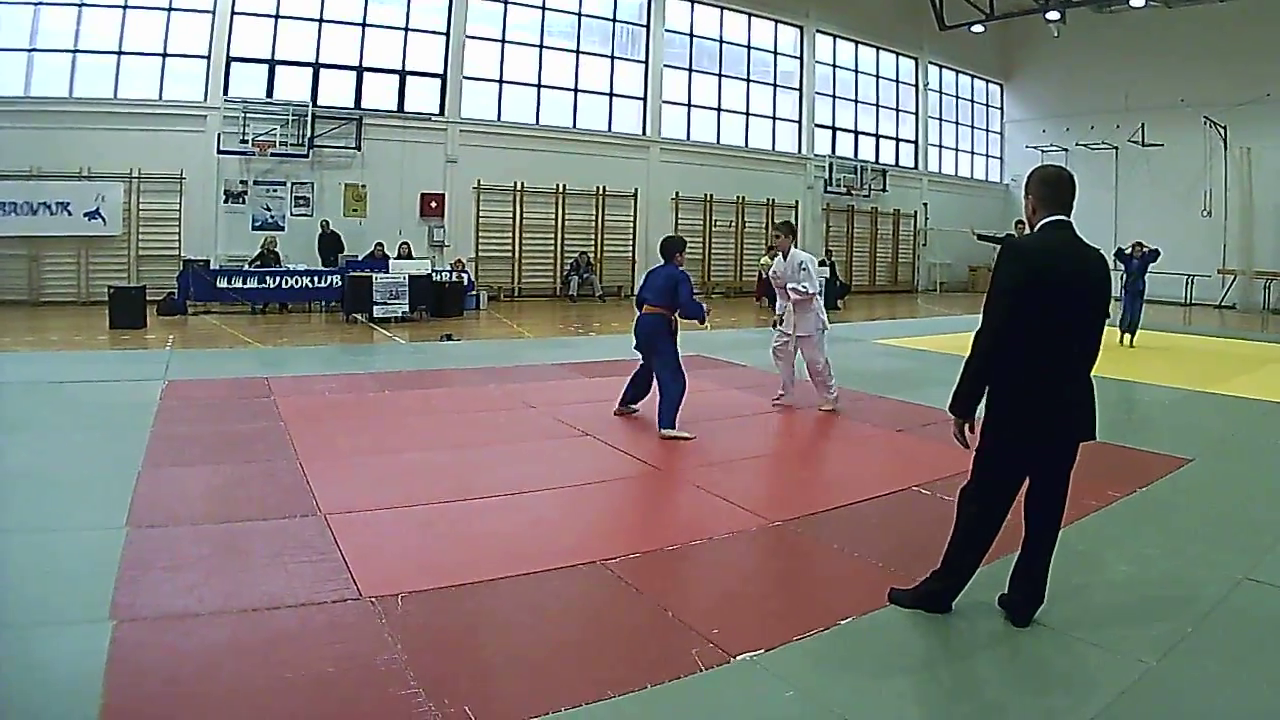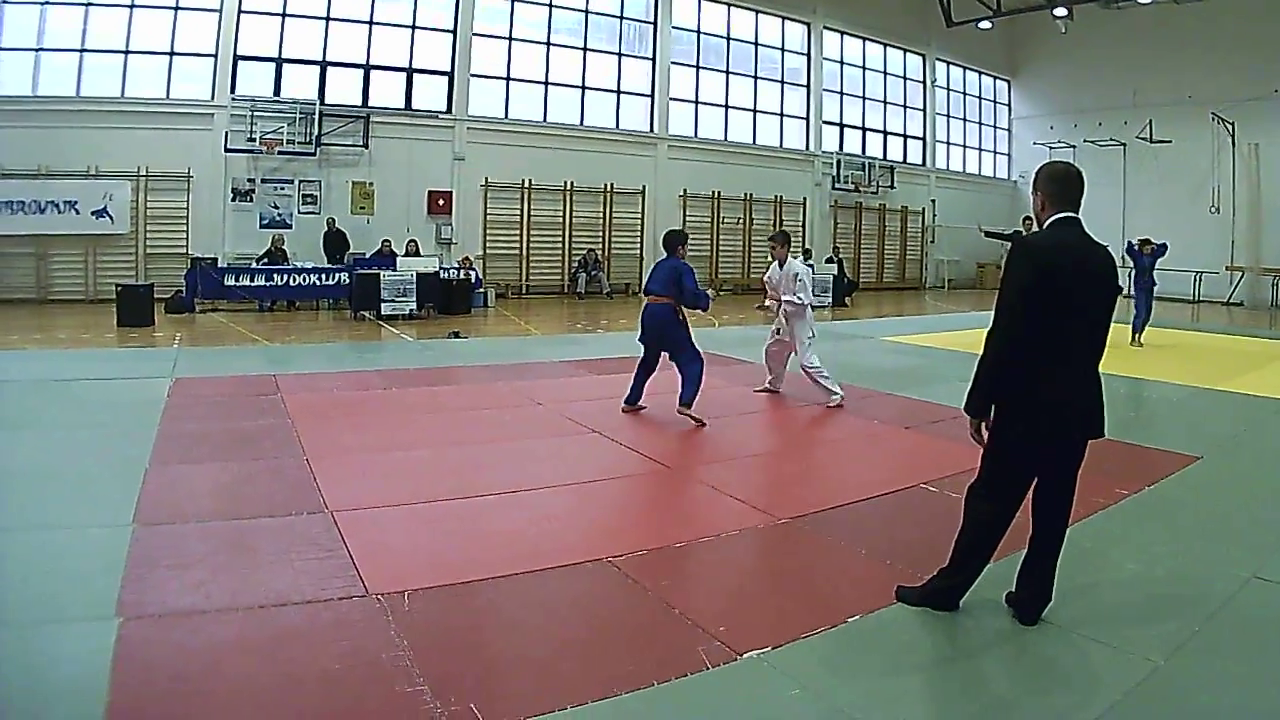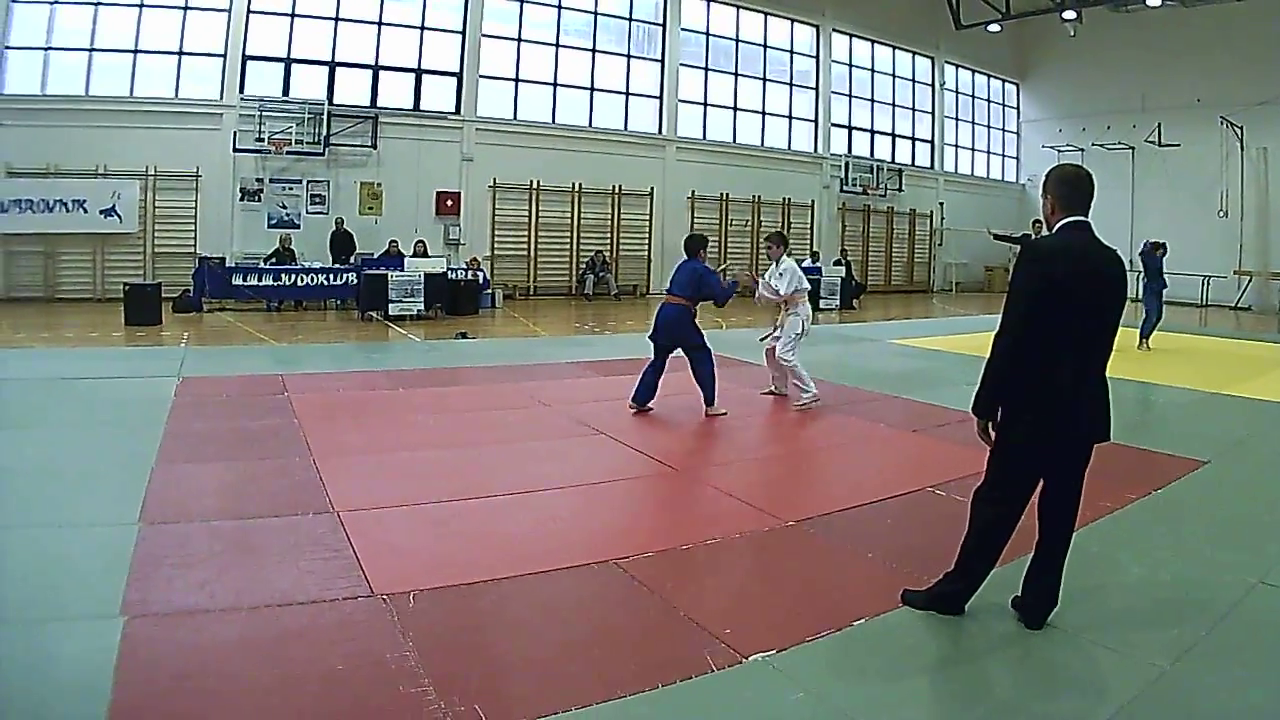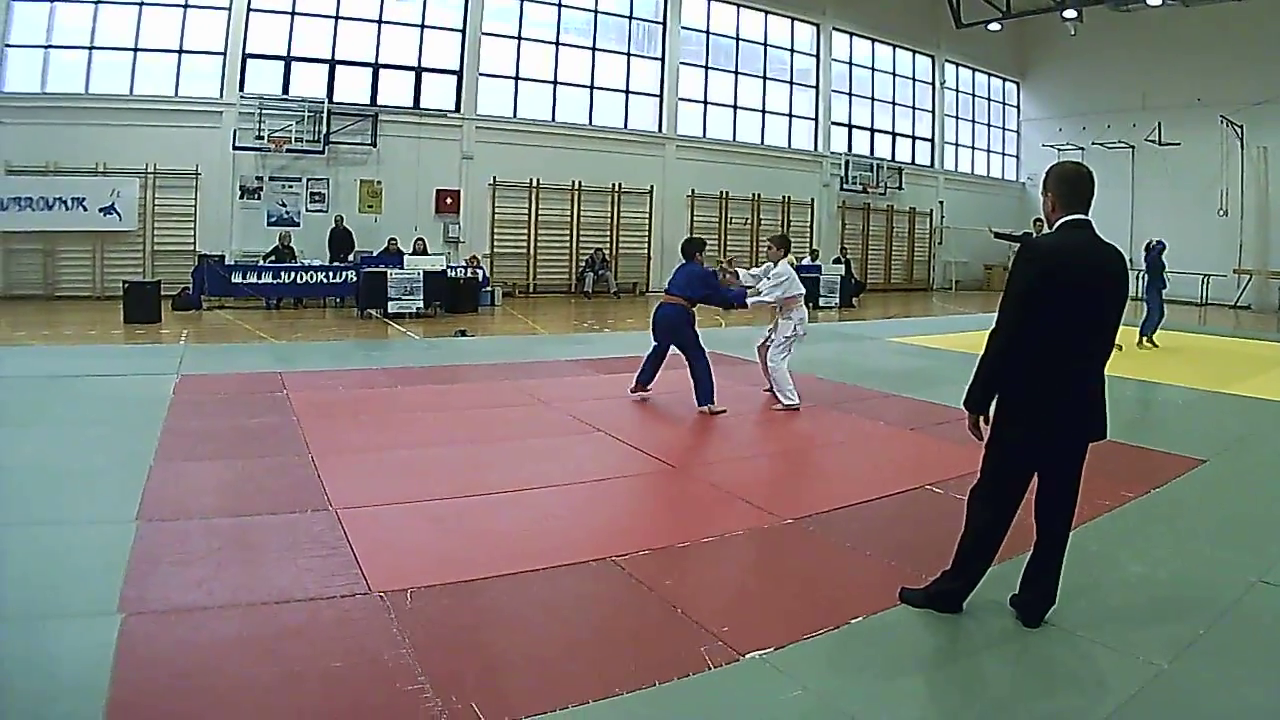
dt=0.2s
person 1, frame 1
left shoulder: (1021, 253)
right shoulder: (1095, 261)
left elbow: (992, 337)
right elbow: (1092, 339)
left wrist: (963, 404)
left hip: (1020, 406)
right hip: (1071, 406)
left knee: (983, 501)
right knee: (1046, 509)
left ankle: (940, 590)
right ankle: (1023, 601)
person 1, frame 2
left shoulder: (1032, 250)
right shoulder: (1102, 258)
left elbow: (1005, 335)
right elbow: (1095, 335)
left wrist: (978, 404)
left hip: (1029, 405)
right hip: (1079, 404)
left knee: (991, 500)
right knee: (1054, 507)
left ankle: (948, 588)
right ankle: (1031, 598)
person 1, frame 3
left shoulder: (1041, 253)
right shoulder: (1112, 262)
left elbow: (1013, 338)
right elbow: (1102, 338)
left wrist: (986, 404)
left hip: (1035, 407)
right hip: (1085, 407)
left knee: (997, 503)
right knee: (1060, 510)
left ankle: (954, 591)
right ankle: (1037, 603)
person 1, frame 4
left shoulder: (1039, 252)
right shoulder: (1113, 261)
left elbow: (1008, 335)
right elbow: (1104, 337)
left wrist: (978, 399)
left hip: (1029, 405)
right hip: (1082, 406)
left knee: (993, 501)
right knee: (1057, 509)
left ankle: (951, 590)
right ankle: (1034, 601)
person 2, frame 1
left shoulder: (653, 273)
right shoulder: (680, 276)
left elbow: (639, 300)
right elbow: (687, 309)
right wrist: (702, 311)
left hip: (643, 322)
right hip: (660, 327)
left knee: (649, 367)
right knee: (672, 376)
left ankle: (624, 404)
right ankle: (666, 427)
person 2, frame 2
left shoulder: (659, 266)
right shoulder: (683, 268)
right elbow: (691, 299)
right wrist: (707, 296)
left hip: (649, 313)
right hip: (667, 316)
left knee: (648, 361)
right knee: (692, 361)
left ankle: (631, 402)
right ankle: (685, 404)
person 2, frame 3
left shoulder: (683, 266)
right shoulder: (703, 271)
right elbow: (719, 298)
left wrist: (716, 275)
right wrist: (735, 283)
left hip: (664, 313)
right hip: (681, 317)
left knee: (659, 359)
right knee: (702, 360)
left ankle: (638, 401)
right ankle: (710, 405)
person 2, frame 4
left shoulder: (682, 269)
right shoulder: (702, 273)
right elbow: (722, 295)
right wrist: (744, 294)
left hip: (662, 312)
right hip: (678, 316)
left knee: (660, 349)
right knee: (697, 359)
left ankle: (640, 384)
right ankle: (706, 403)
person 3, frame 1
left shoulder: (804, 260)
right shoulder: (778, 261)
left elbow: (811, 290)
left wrist: (788, 288)
right wrist: (779, 313)
left hip: (809, 311)
right hip: (792, 311)
left knee: (814, 357)
right knee: (780, 348)
left ankle: (830, 397)
right ankle: (785, 390)
person 3, frame 2
left shoulder: (799, 270)
right shoulder: (774, 268)
left elbow: (804, 301)
left wrist: (780, 299)
right wrist: (769, 303)
left hip: (800, 317)
right hip: (785, 316)
left knee: (806, 360)
right knee: (772, 349)
left ankle: (835, 394)
right ankle: (773, 384)
person 3, frame 3
left shoulder: (788, 268)
right shoulder: (777, 266)
left elbow: (777, 294)
right elbow: (768, 289)
left wrist: (759, 287)
right wrist: (760, 292)
left hip: (798, 314)
right hip: (788, 312)
left knee: (785, 355)
right knee: (772, 350)
left ankle: (809, 393)
right ankle: (778, 386)
person 3, frame 4
left shoulder: (783, 273)
right shoulder: (772, 267)
left elbow: (766, 296)
right elbow: (753, 277)
left wrist: (743, 302)
left hip: (793, 320)
right hip: (784, 316)
left knee: (775, 359)
right knee: (764, 348)
left ankle: (790, 400)
right ankle: (776, 384)
